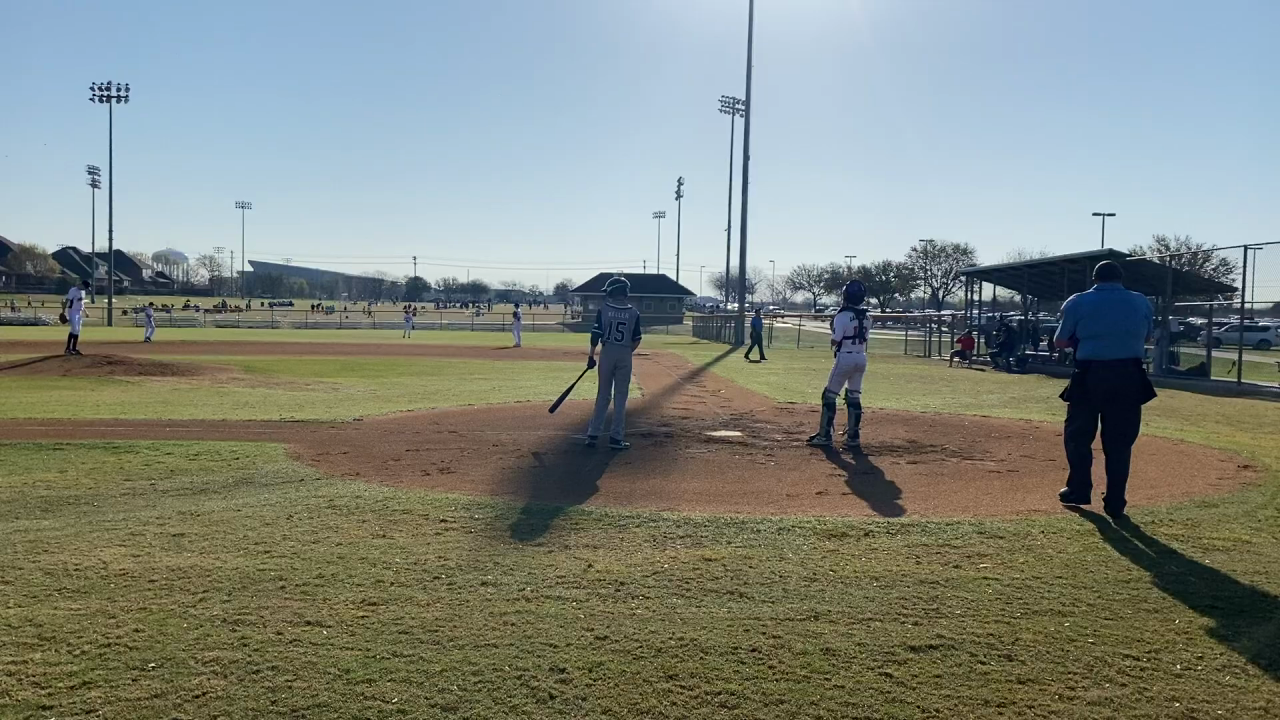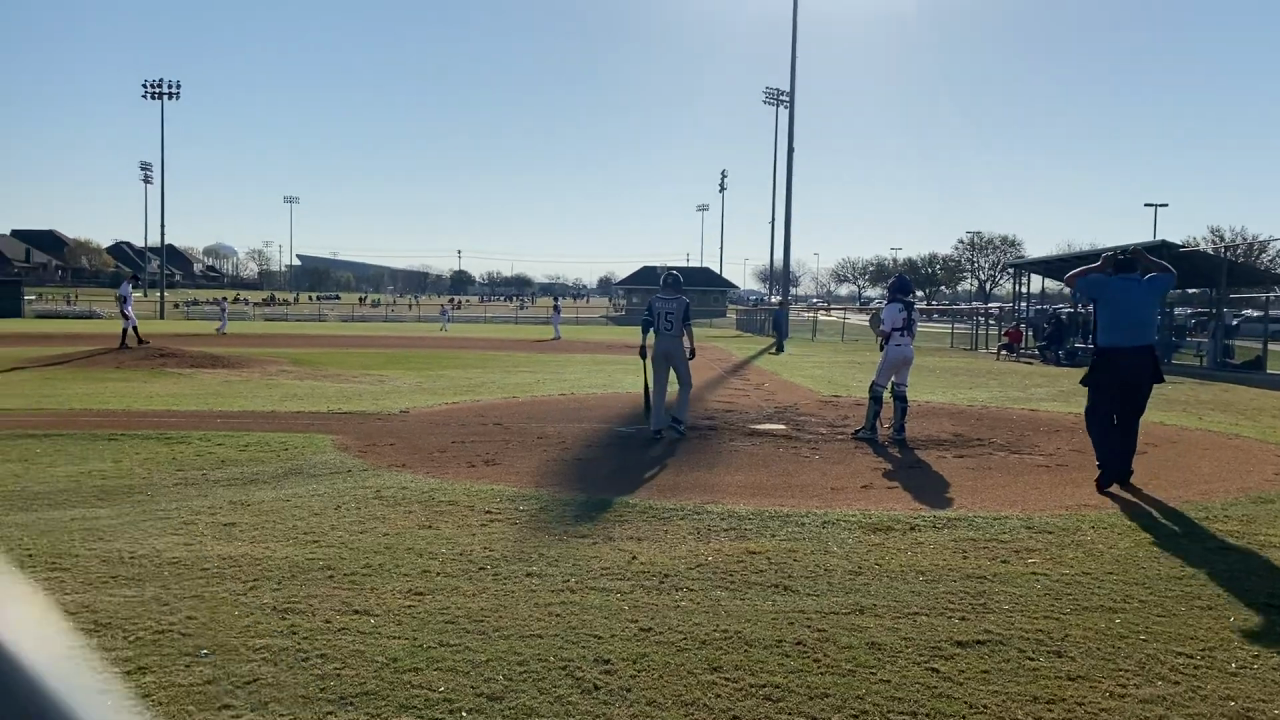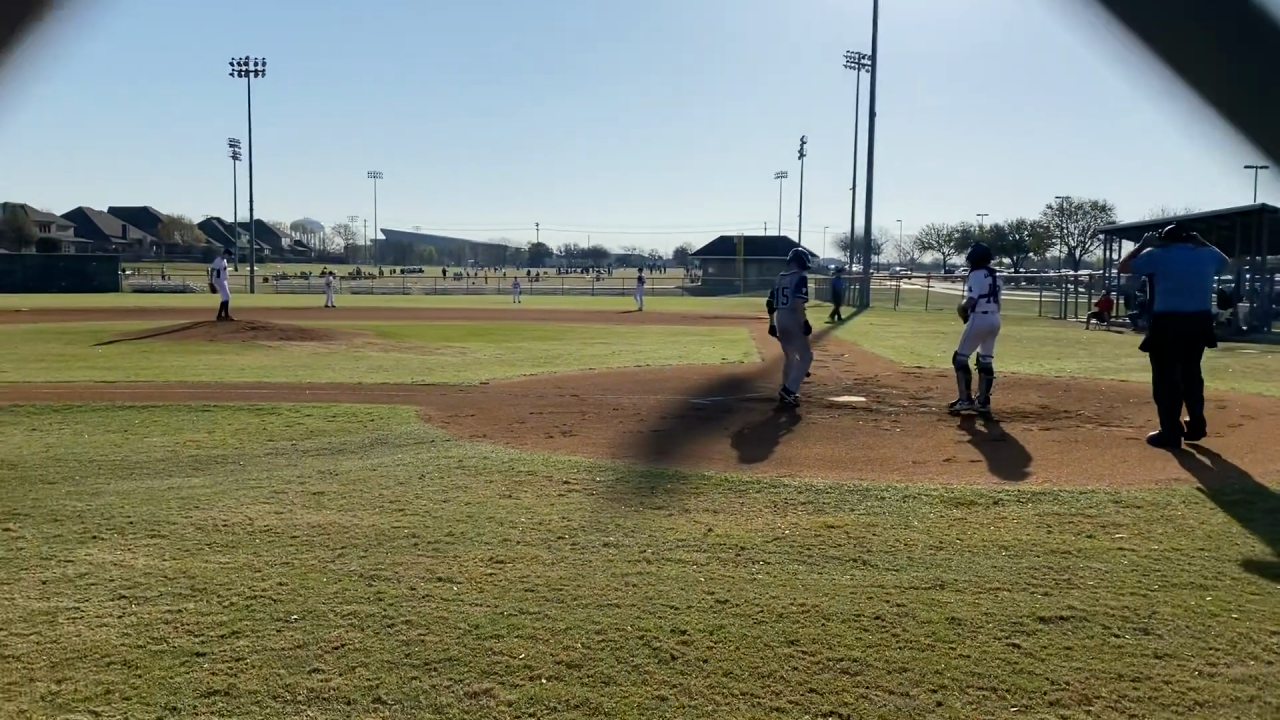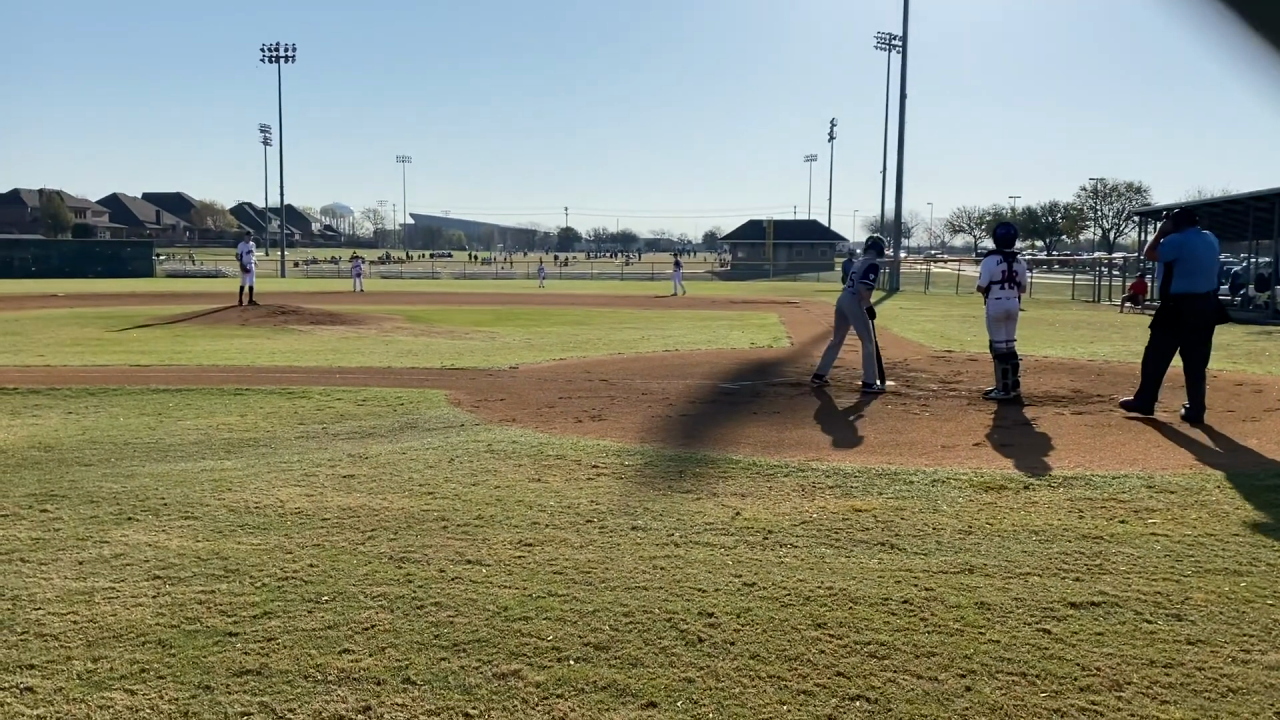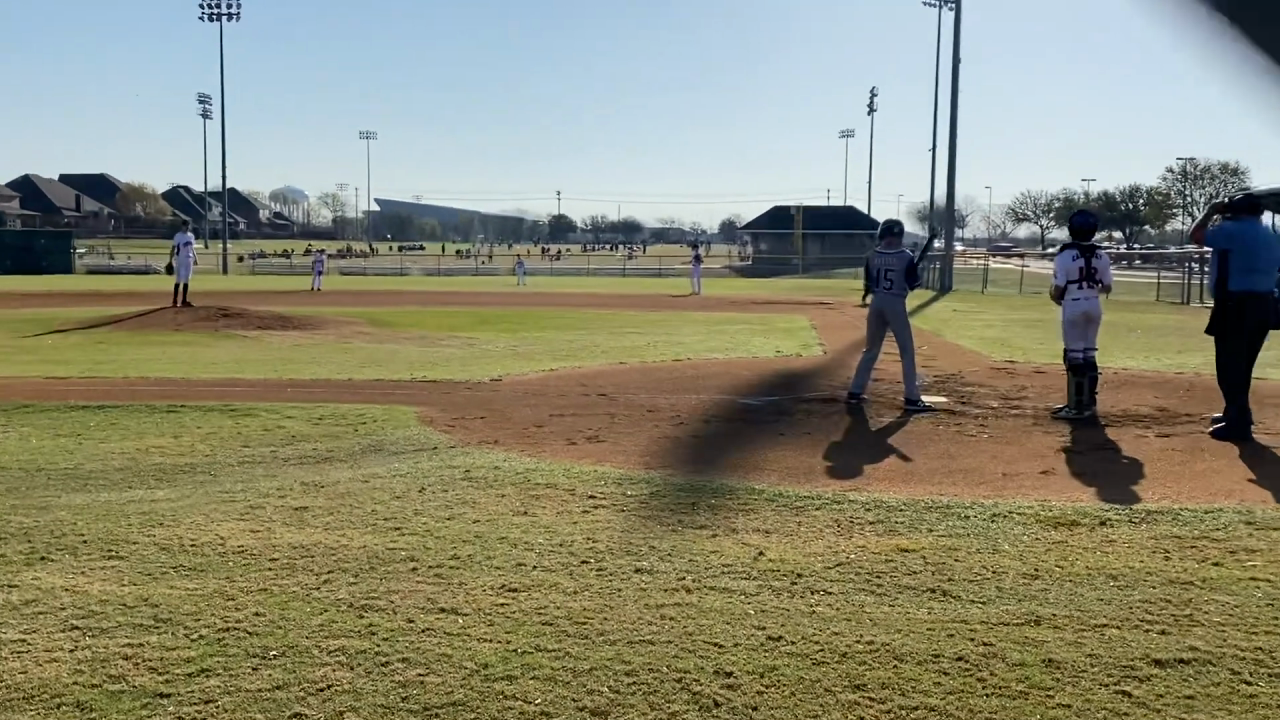
dt=1s
person 1, frame 1
left shoulder: (1079, 303)
right shoulder: (1141, 303)
left elbow: (1060, 342)
right elbow: (1146, 338)
left hip: (1091, 375)
right hip: (1129, 375)
left knee: (1078, 435)
right knee: (1120, 441)
left ankle: (1078, 489)
right ankle: (1115, 502)
person 1, frame 2
left shoulder: (1104, 285)
right shoulder: (1152, 286)
left elbow: (1070, 279)
right elbow: (1172, 275)
left wrist: (1100, 266)
right wrist: (1147, 259)
left hip: (1109, 361)
right hip: (1143, 361)
left knee: (1097, 416)
right knee: (1129, 419)
left ankle: (1110, 466)
right ankle: (1123, 472)
person 1, frame 3
left shoulder: (1158, 256)
right shoulder: (1207, 256)
left elbow: (1124, 267)
right elbow: (1224, 263)
left wrist: (1144, 245)
right wrist: (1202, 243)
left hip: (1167, 325)
right hip: (1199, 324)
left knee: (1166, 380)
right knee: (1192, 377)
left ankle: (1170, 432)
right ankle: (1196, 424)
person 1, frame 4
left shoulder: (1177, 240)
right shoulder: (1210, 240)
left elbow: (1150, 254)
left wrist: (1161, 233)
left hip: (1178, 308)
right hip: (1205, 306)
left knee: (1157, 356)
right knee: (1196, 361)
left ankle: (1145, 401)
right ankle: (1195, 409)
person 1, frame 5
left shoulder: (1232, 230)
left elbow: (1195, 236)
left wrist: (1210, 212)
right wrist: (1219, 217)
left hip: (1236, 307)
left knee: (1231, 367)
right knee: (1242, 366)
left ankle: (1238, 425)
right ankle: (1235, 416)
person 2, frame 1
left shoulder: (842, 316)
right shoulder: (866, 317)
left elbow: (834, 342)
right elbow: (863, 339)
left wrist: (833, 331)
left hip: (845, 358)
right hip: (861, 358)
left knee: (829, 395)
right knee: (854, 396)
left ankle: (824, 436)
right ankle: (853, 437)
person 2, frame 2
left shoulder: (891, 307)
right shoulder: (913, 310)
left elbow: (883, 333)
right elbow: (912, 335)
left wrist: (875, 328)
left hip: (893, 351)
right hip: (908, 351)
left knee: (877, 389)
right knee: (900, 390)
left ankle: (870, 429)
right ankle: (899, 430)
person 2, frame 3
left shoulder: (976, 274)
right shoulder: (995, 277)
left elbow: (971, 301)
right elbow: (997, 304)
left wrist: (961, 308)
left hip: (979, 319)
right hip: (995, 320)
left knee: (961, 357)
right knee: (986, 360)
left ankle: (966, 399)
right ankle: (984, 403)
person 2, frame 4
left shoulder: (990, 260)
right shoulder: (1020, 262)
left elbow: (980, 288)
right elbow: (1022, 289)
left wrist: (990, 289)
left hip: (995, 305)
right hip: (1013, 304)
left knee: (998, 346)
right knee: (1009, 345)
left ankle: (1003, 389)
right ankle: (1014, 386)
person 2, frame 5
left shoulder: (1065, 255)
right shoulder: (1101, 256)
left elbow: (1057, 290)
right elbow: (1107, 288)
left wrist: (1057, 298)
left hip: (1073, 308)
right hip: (1094, 307)
left knee: (1074, 357)
right knee: (1089, 355)
left ankle: (1075, 407)
right ankle: (1089, 404)
person 3, frame 1
left shoulder: (603, 310)
right shoulder: (633, 312)
left elbow: (595, 335)
right elbow: (637, 340)
left wrist: (591, 356)
left hip: (607, 354)
right hip: (625, 356)
left knee: (603, 396)
right knee: (620, 398)
left ankle: (593, 434)
right ankle: (616, 438)
person 3, frame 2
left shoulder: (654, 301)
right shoulder: (683, 302)
left elbow: (646, 323)
right elbow: (687, 326)
left wrist: (643, 345)
right wrist: (692, 347)
left hip: (659, 345)
right hip: (676, 345)
left knee: (659, 388)
right knee: (685, 384)
left ankle: (657, 428)
right ankle: (677, 419)
person 3, frame 3
left shoulder: (780, 278)
right shoulder: (800, 277)
left elbow: (770, 303)
right elbow: (798, 301)
left wrist: (772, 323)
right wrist: (805, 321)
left hip: (780, 319)
right hip: (794, 318)
left knee: (789, 357)
right knee: (805, 357)
left ankle: (787, 393)
right ankle: (788, 389)
person 3, frame 4
left shoulder: (859, 262)
right shoulder: (873, 265)
right elbow: (863, 289)
left wrist: (866, 305)
right wrist: (869, 307)
left hip: (842, 300)
right hip: (854, 303)
left knee: (836, 340)
right knee: (868, 342)
left ankle: (819, 375)
right ankle: (869, 383)
person 3, frame 5
left shoulder: (873, 256)
right shoulder: (906, 257)
left elbow: (869, 285)
right elbow: (913, 286)
left hip: (876, 303)
right hip: (896, 304)
left knee: (870, 350)
right knee: (907, 351)
left ankle: (855, 392)
right ankle: (912, 398)
